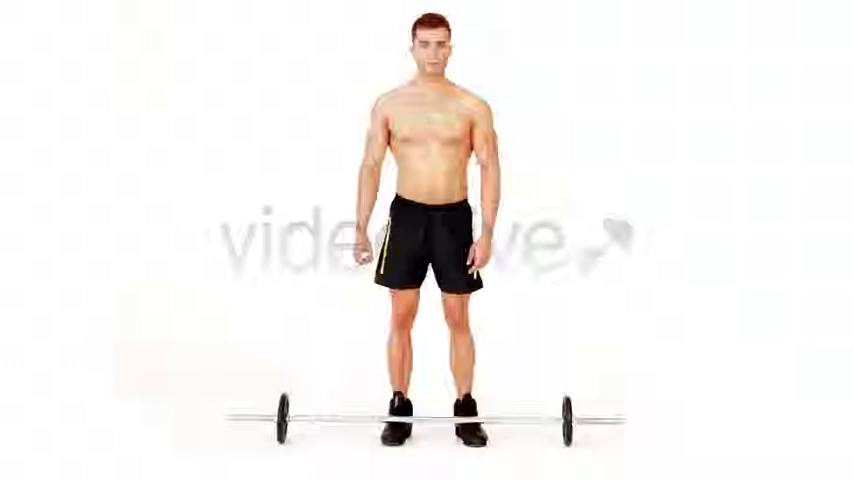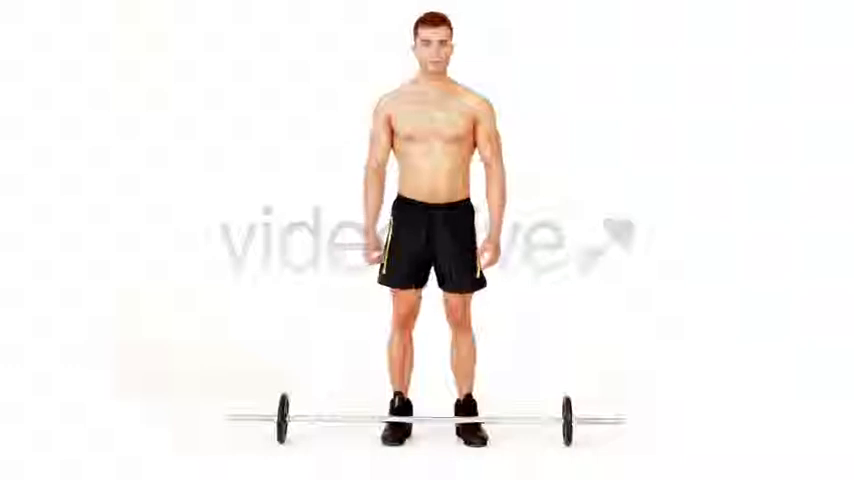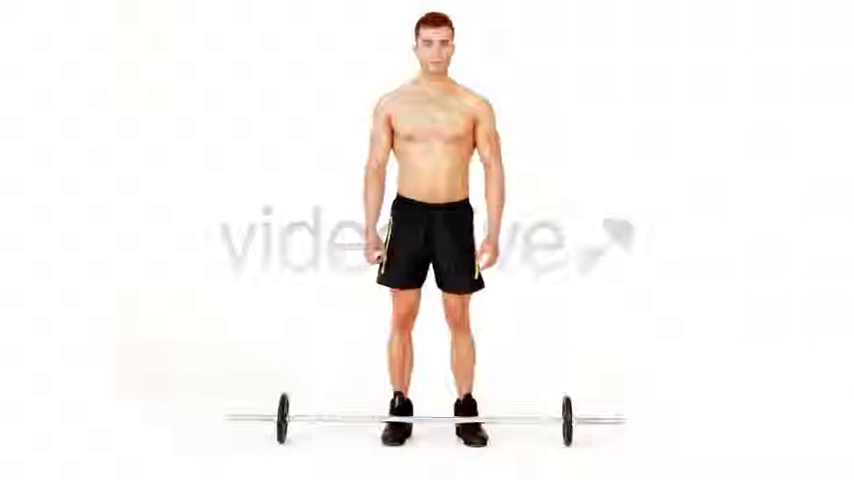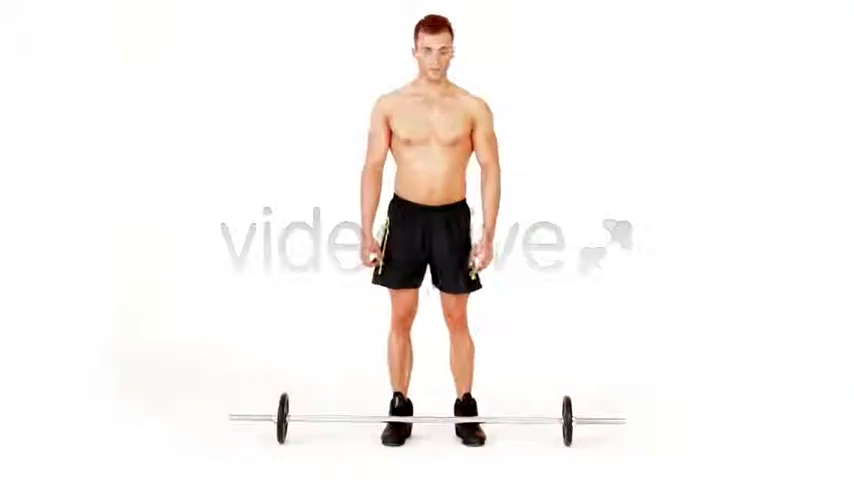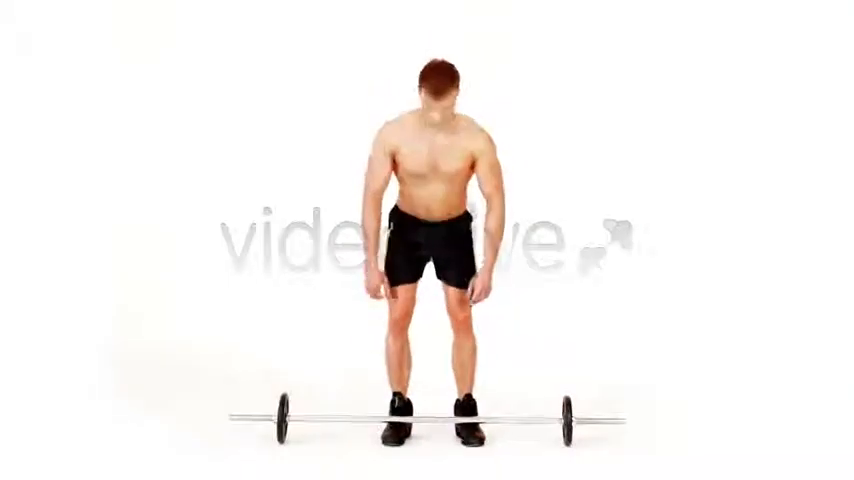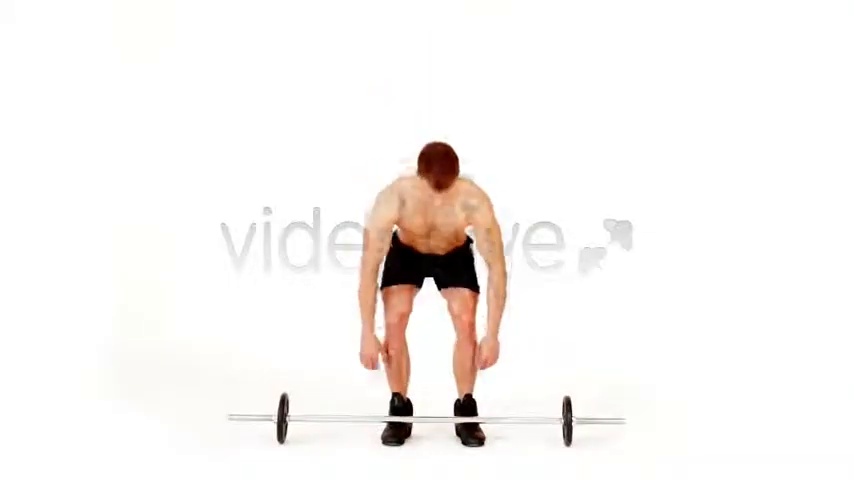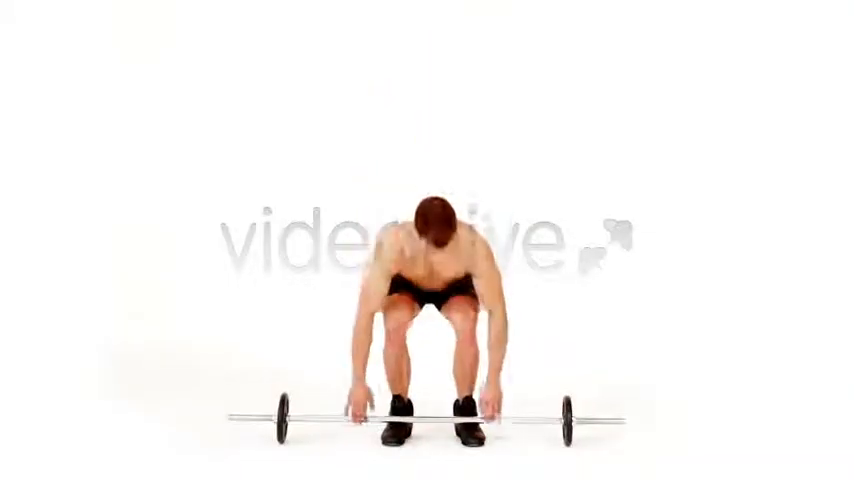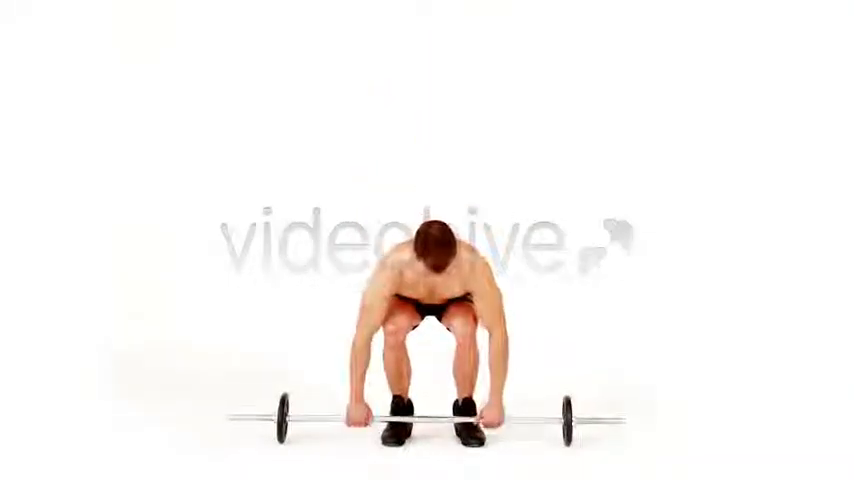
dt=0.3s
person 1, frame 1
left shoulder: (473, 107)
right shoulder: (388, 104)
left elbow: (490, 170)
right elbow: (370, 167)
left wrist: (486, 233)
right wrist: (360, 230)
left hip: (455, 219)
right hip: (407, 216)
left knee: (458, 319)
right knee: (401, 318)
left ankle: (466, 409)
right ankle: (399, 408)
person 1, frame 2
left shoulder: (476, 105)
right shoulder: (390, 104)
left elbow: (494, 169)
right elbow: (375, 168)
left wrist: (494, 233)
right wrist: (370, 230)
left hip: (457, 217)
right hip: (408, 215)
left knee: (459, 319)
right knee: (402, 318)
left ankle: (466, 410)
right ankle: (399, 409)
person 1, frame 3
left shoulder: (476, 106)
right shoulder: (390, 103)
left elbow: (493, 169)
right elbow: (375, 169)
left wrist: (493, 234)
right wrist: (370, 231)
left hip: (455, 218)
right hip: (407, 216)
left knee: (458, 320)
right knee: (402, 319)
left ankle: (466, 410)
right ankle: (400, 409)
person 1, frame 4
left shoulder: (474, 107)
right shoulder: (389, 105)
left elbow: (490, 171)
right elbow: (372, 169)
left wrist: (487, 234)
right wrist: (367, 232)
left hip: (453, 220)
right hip: (405, 217)
left knee: (457, 321)
right knee: (401, 319)
left ankle: (465, 409)
right ankle: (400, 408)
person 1, frame 5
left shoulder: (477, 138)
right shoulder: (392, 133)
left elbow: (496, 202)
right elbow: (371, 198)
left wrist: (487, 270)
right wrist: (371, 265)
left hip: (455, 229)
right hip: (406, 226)
left knee: (461, 319)
right knee: (398, 317)
left ankle: (466, 410)
right ankle: (399, 409)
person 1, frame 6
left shoulder: (475, 201)
right shoulder: (392, 199)
left elbow: (497, 268)
right elbow: (369, 267)
left wrist: (492, 335)
right wrist: (367, 334)
left hip: (454, 254)
right hip: (406, 252)
left knee: (465, 322)
right knee: (394, 320)
left ankle: (466, 409)
right ankle: (399, 409)
person 1, frame 7
left shoulder: (475, 246)
right shoulder: (390, 247)
left elbow: (497, 312)
right elbow: (365, 315)
left wrist: (493, 381)
right wrist: (358, 383)
left hip: (455, 285)
right hip: (406, 284)
left knee: (466, 327)
right knee: (394, 326)
left ankle: (465, 410)
right ankle: (400, 409)
person 1, frame 8
left shoulder: (474, 266)
right shoulder: (392, 267)
left elbow: (498, 332)
right elbow: (363, 335)
left wrist: (495, 400)
right wrist: (356, 400)
left hip: (455, 299)
right hip: (407, 299)
left knee: (466, 330)
right knee: (393, 329)
left ankle: (465, 409)
right ankle: (400, 408)
